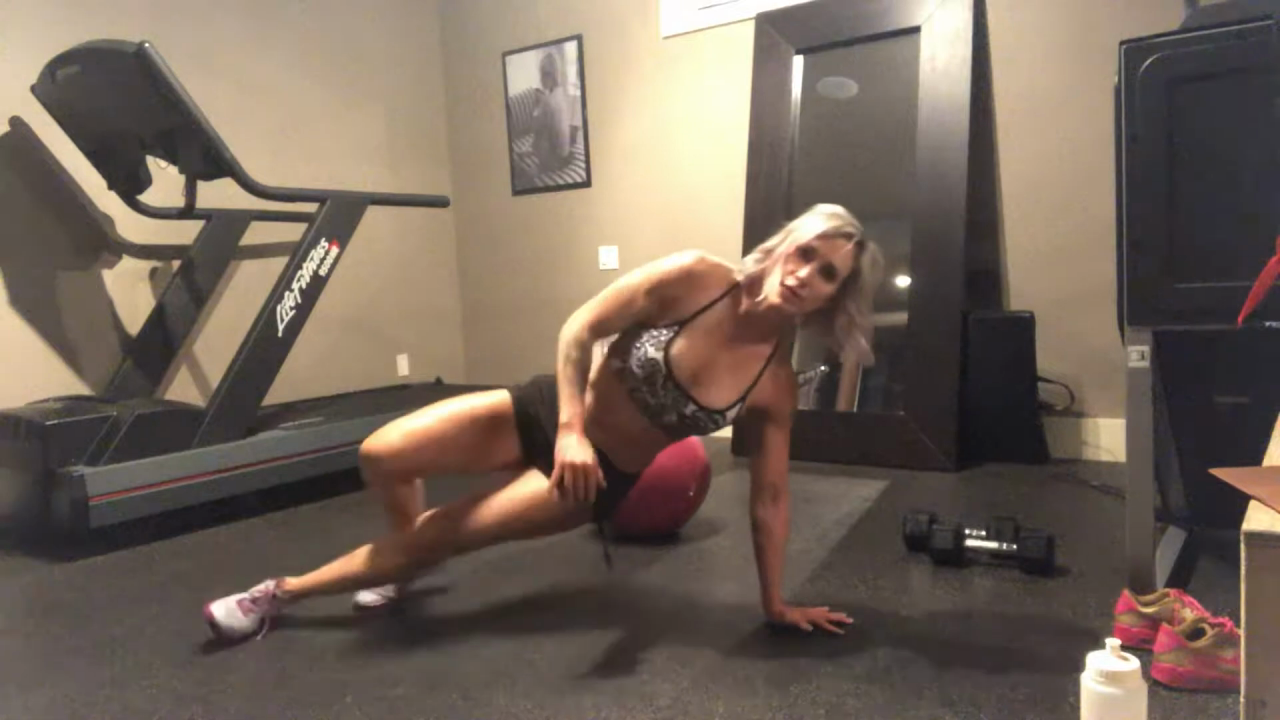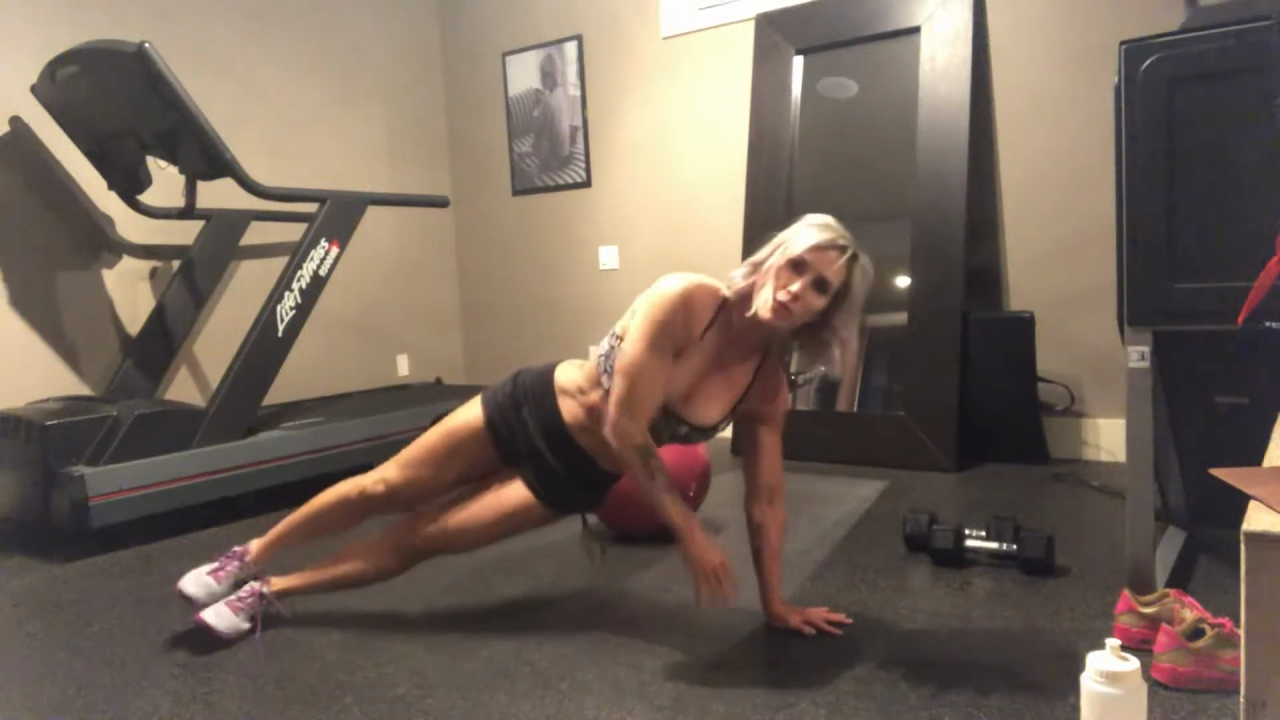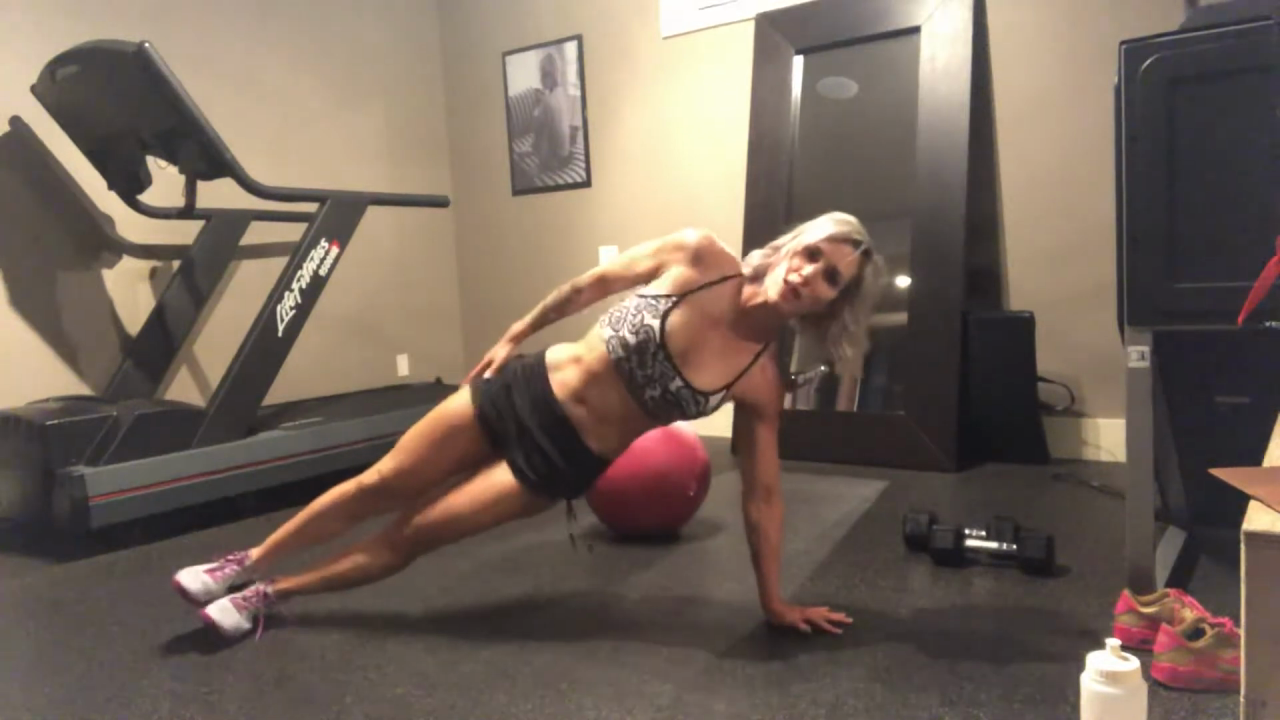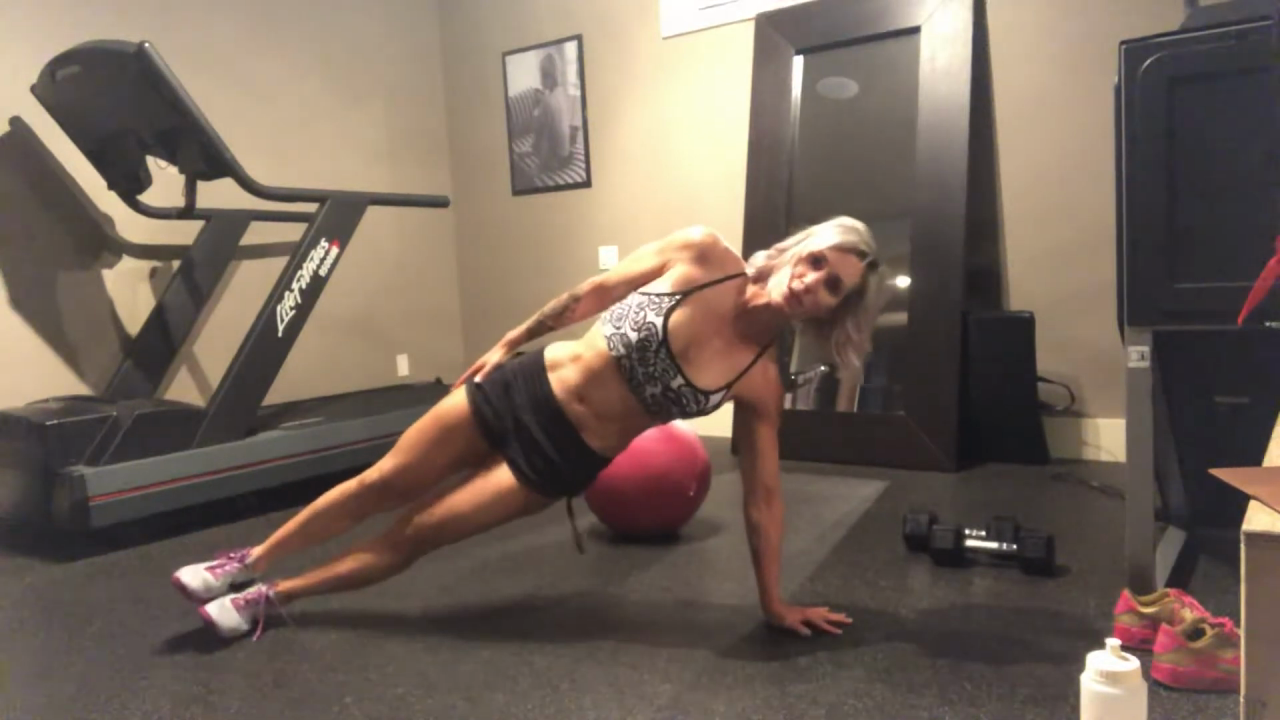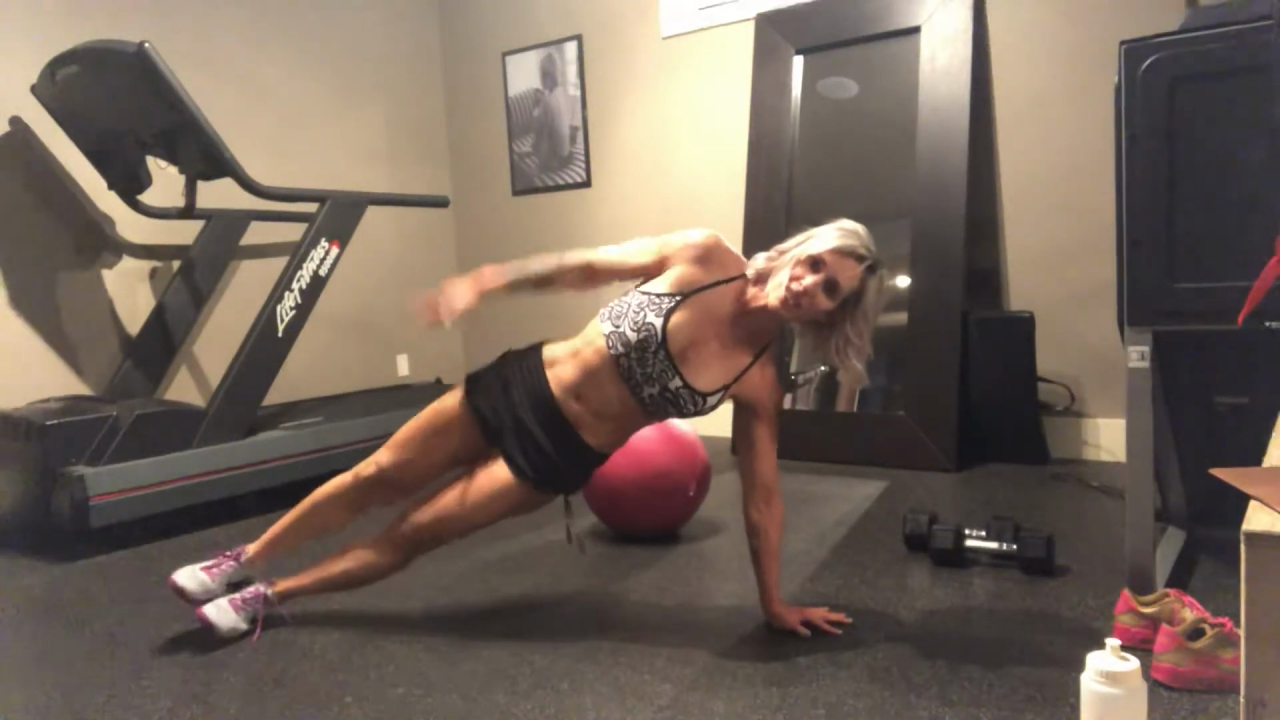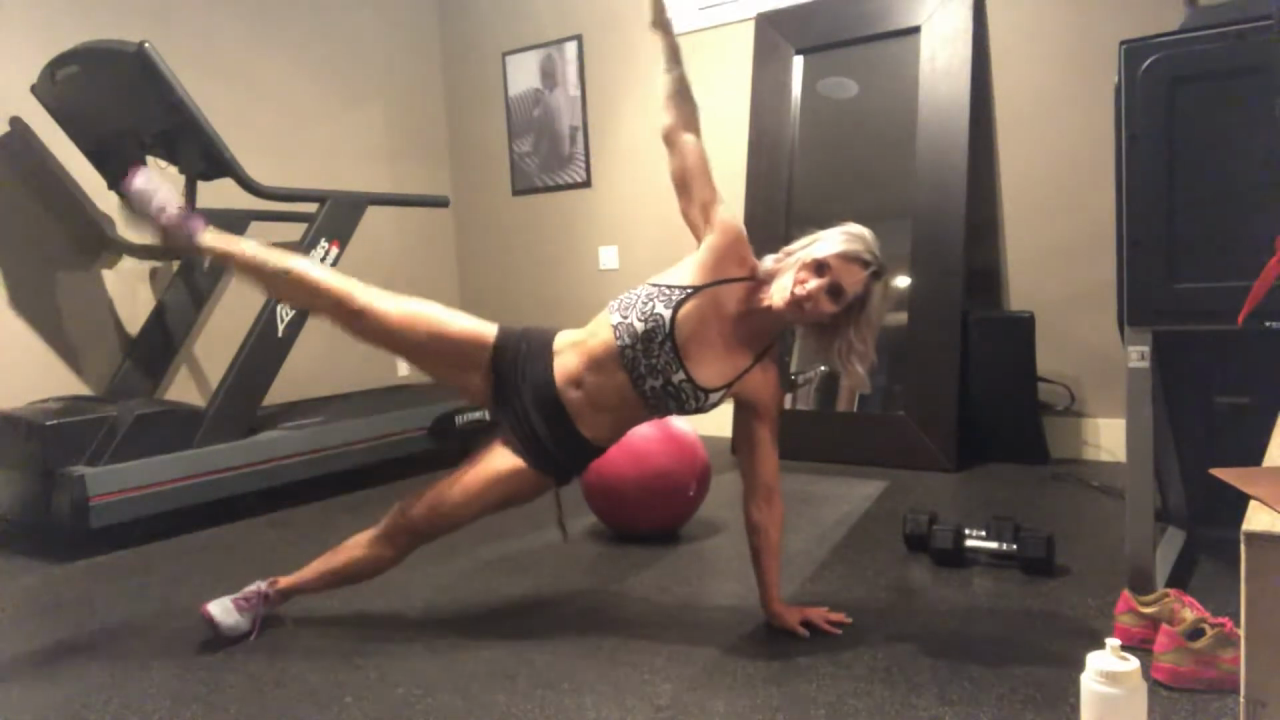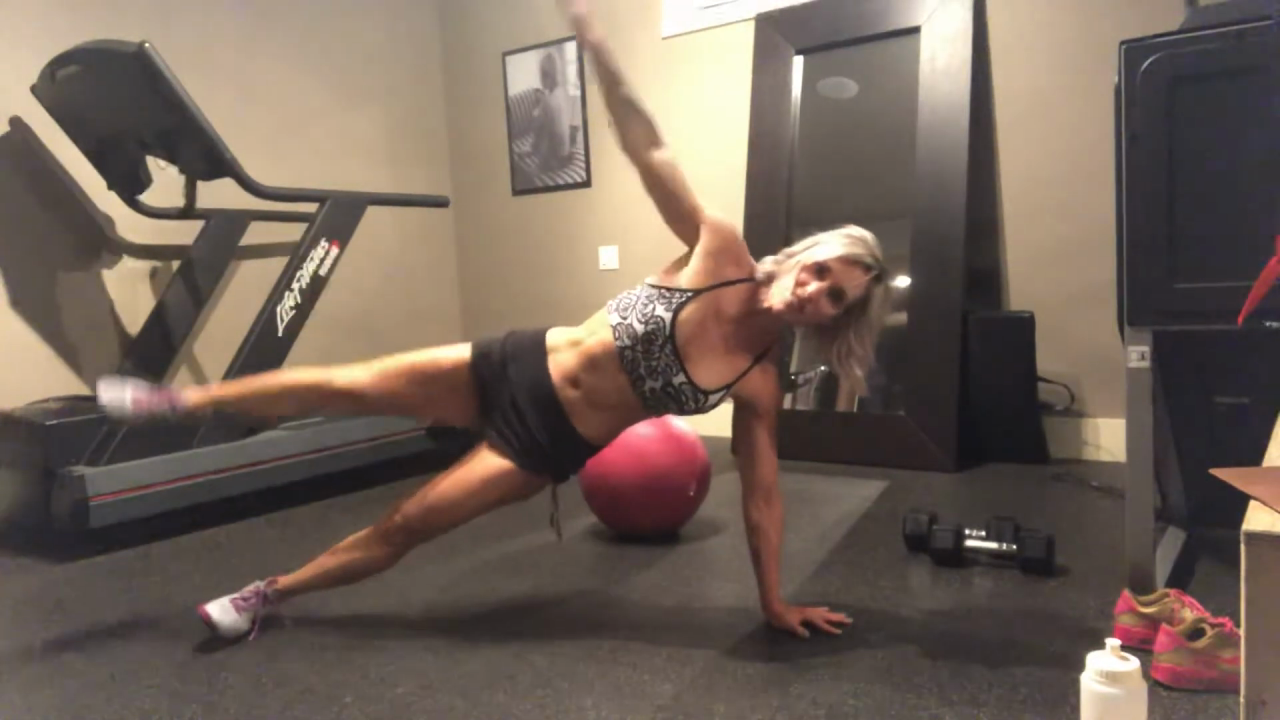
dt=0.7s
person 1, frame 1
left shoulder: (775, 386)
right shoulder: (696, 276)
left elbow: (770, 498)
right elbow: (578, 329)
left wrist: (775, 602)
right wrist: (572, 426)
left hip: (596, 479)
right hip: (552, 410)
left knee: (434, 535)
right knee: (382, 454)
left ankle: (282, 590)
right ankle: (401, 561)
person 1, frame 2
left shoulder: (768, 390)
right shoulder: (683, 300)
left elbow: (765, 499)
right elbow: (626, 432)
left wrist: (776, 604)
right wrist: (690, 533)
left hip: (575, 476)
right hip: (535, 407)
left knee: (417, 539)
right knee: (385, 490)
left ankle: (267, 591)
right ankle: (251, 555)
person 1, frame 3
left shoulder: (761, 382)
right shoulder: (697, 255)
left elbow: (762, 494)
right elbow: (594, 282)
left wrist: (774, 602)
right wrist: (512, 337)
left hip: (563, 460)
right hip: (525, 391)
left knee: (412, 536)
right knee: (381, 488)
left ankle: (268, 593)
right ankle: (247, 562)
person 1, frame 4
left shoulder: (761, 382)
right shoulder: (702, 254)
left elbow: (763, 493)
right elbow: (593, 293)
left wrist: (775, 601)
right wrist: (509, 341)
left hip: (563, 458)
right hip: (523, 388)
left knee: (412, 535)
right knee: (382, 485)
left ankle: (271, 595)
right ankle: (249, 561)
person 1, frame 5
left shoulder: (759, 384)
right shoulder: (706, 255)
left elbow: (761, 496)
right elbow: (587, 265)
left wrist: (774, 603)
right wrist: (487, 279)
left hip: (562, 457)
right hip: (525, 384)
left knee: (413, 534)
right knee: (380, 475)
left ankle: (270, 596)
right ankle: (243, 560)
person 1, frame 6
left shoulder: (760, 383)
right shoulder: (726, 250)
left elbow: (762, 494)
right elbow: (680, 132)
left wrist: (775, 603)
left hip: (558, 443)
right hip: (526, 362)
left knee: (409, 526)
right knee: (352, 305)
left ankle: (270, 593)
right ankle: (198, 236)
person 1, frame 7
left shoulder: (758, 385)
right shoulder: (719, 250)
left elbow: (761, 495)
right elbow: (647, 150)
left wrist: (776, 604)
left hip: (549, 446)
right hip: (518, 368)
left knee: (406, 527)
right knee: (350, 388)
left ankle: (270, 592)
right ankle: (184, 400)
